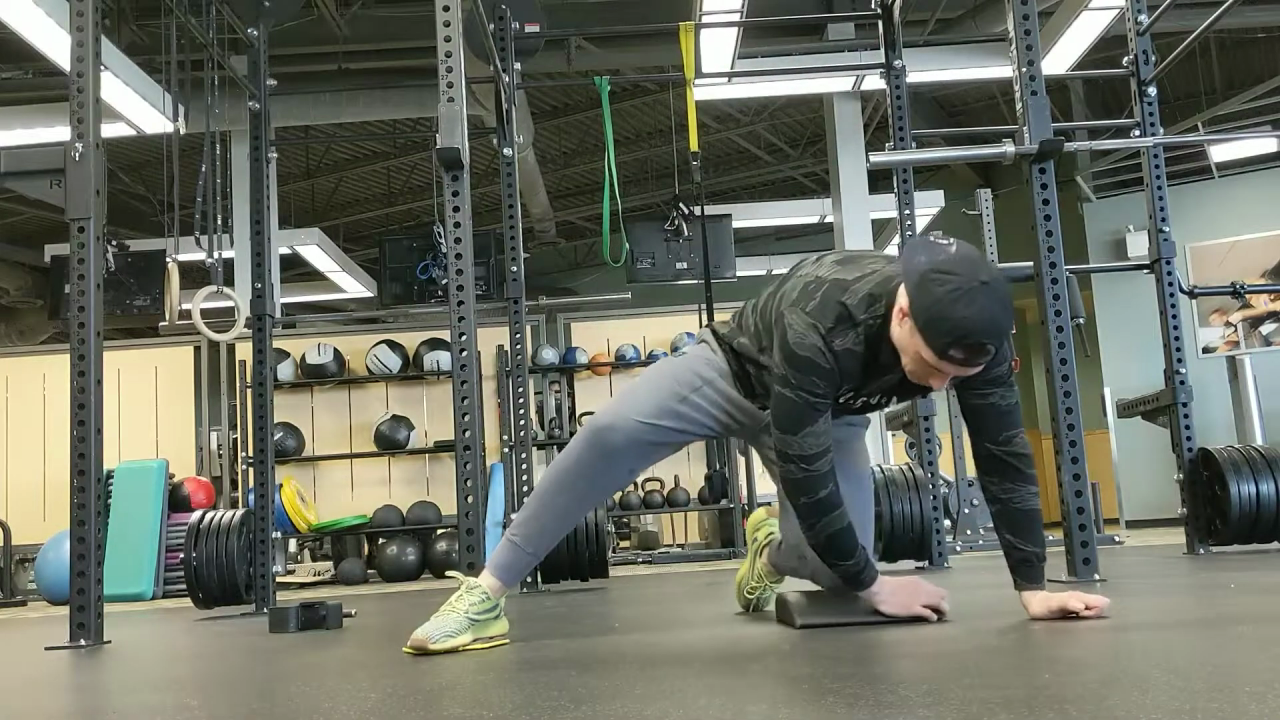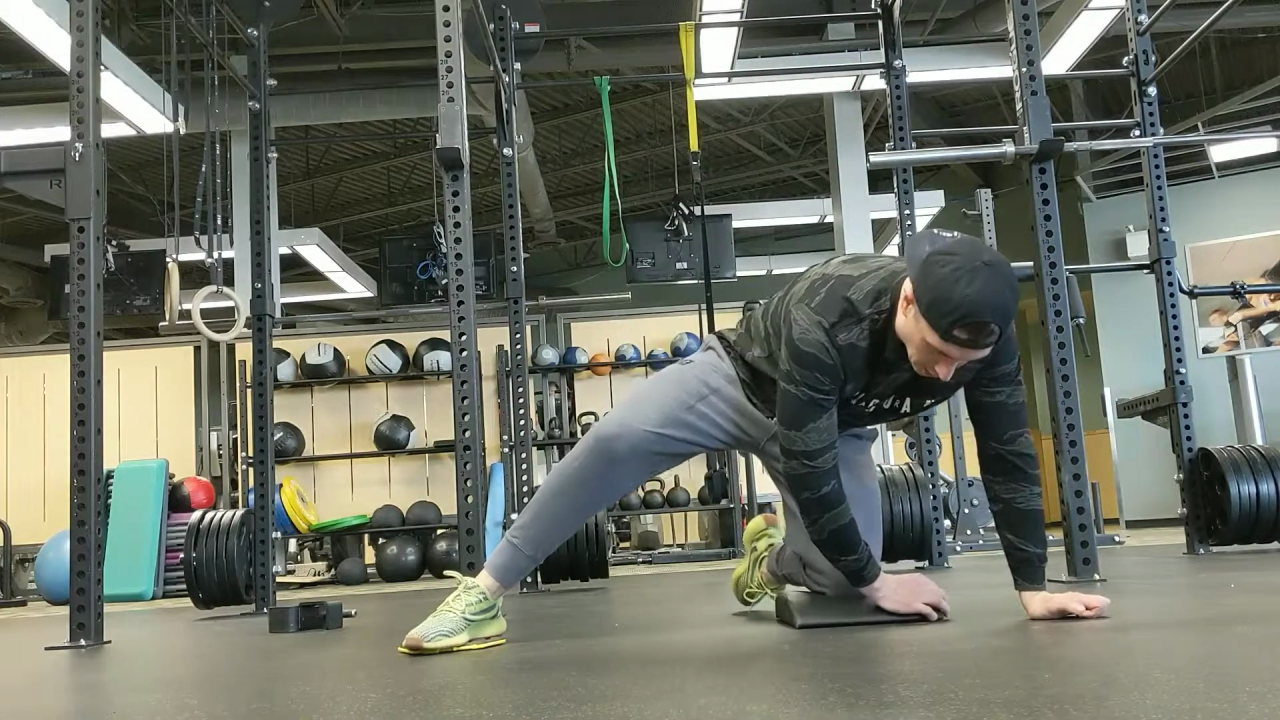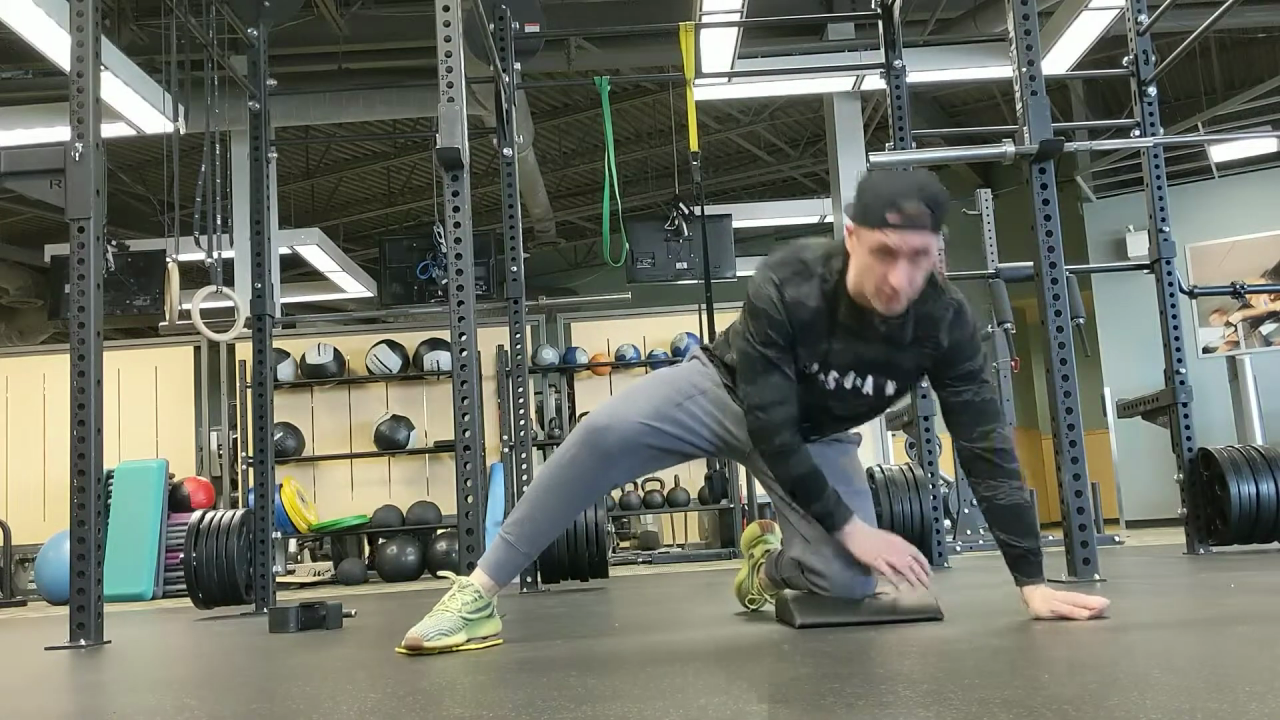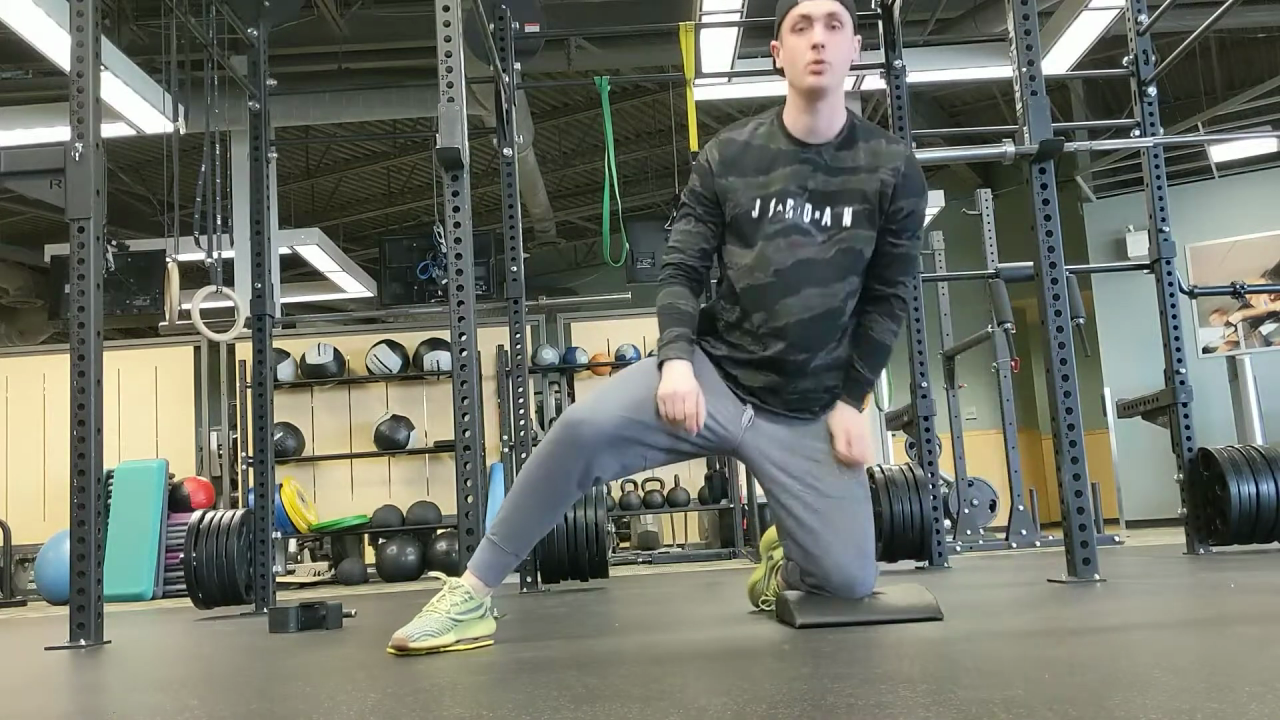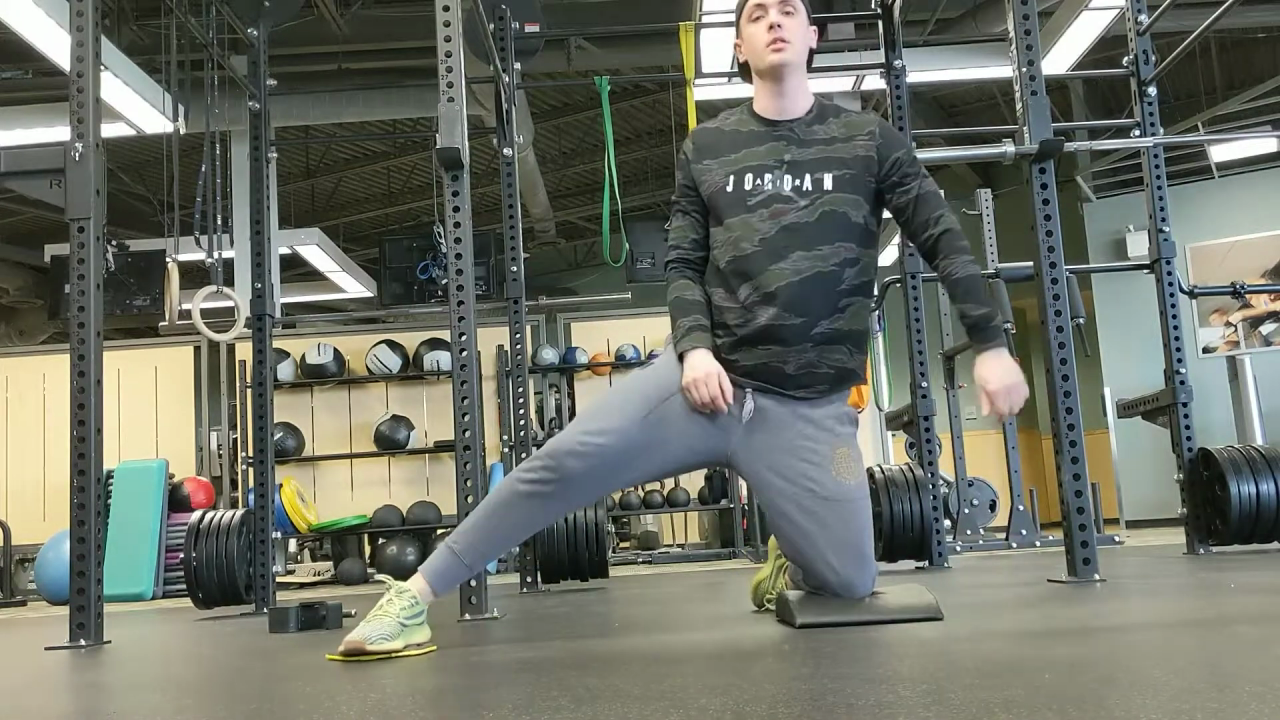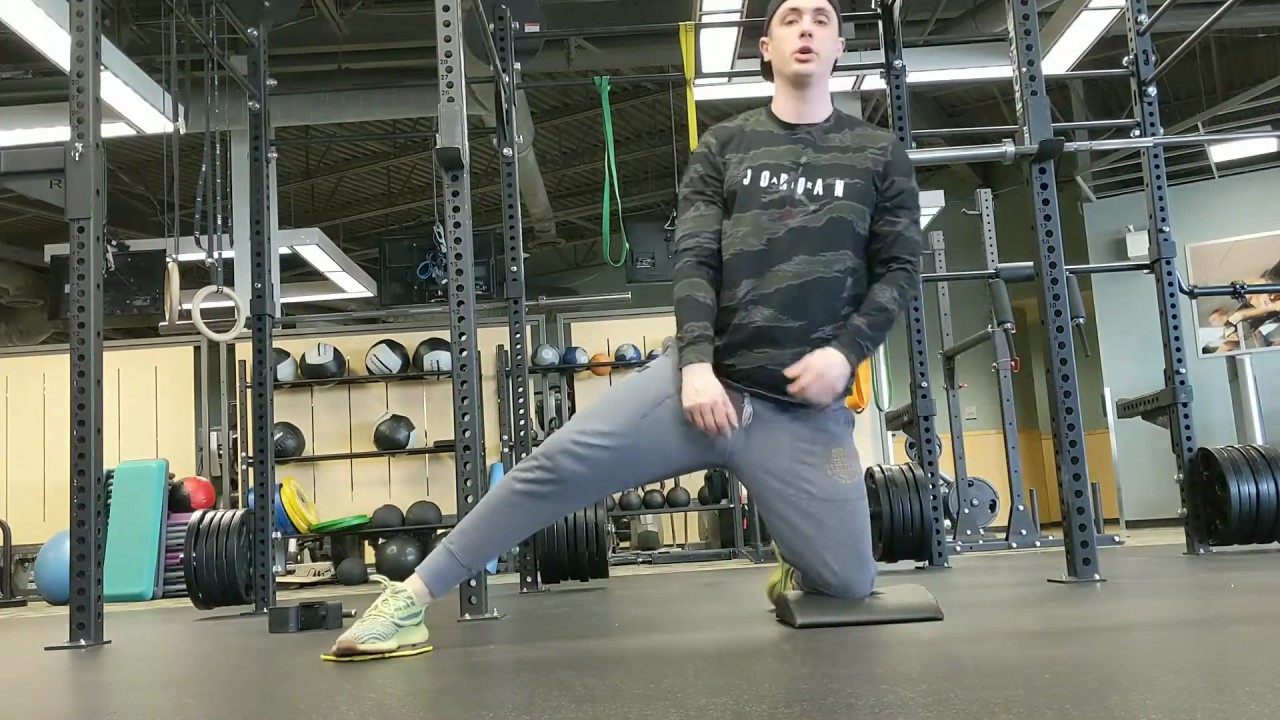
dt=0.5s
person 1, frame 1
left shoulder: (972, 335)
right shoulder: (819, 315)
left elbow: (1004, 455)
right elbow: (804, 467)
left wrist: (1032, 586)
right wrist: (872, 584)
left hip: (828, 412)
right hip: (734, 370)
left knee: (839, 565)
right knee: (612, 432)
left ankle: (771, 549)
right ankle: (486, 595)
person 1, frame 2
left shoulder: (984, 335)
right shoulder: (827, 317)
left elbow: (1009, 458)
right elbow: (806, 467)
left wrist: (1032, 586)
right wrist: (875, 579)
left hip: (831, 423)
right hip: (742, 378)
left knee: (846, 576)
right knee: (617, 440)
left ankle: (773, 553)
right ankle: (485, 595)
person 1, frame 3
left shoulder: (944, 321)
right shoulder: (785, 285)
left elbow: (987, 451)
right elbow: (770, 429)
left wrist: (1032, 582)
right wrist: (851, 528)
left hip: (817, 436)
right hip: (726, 391)
left knee: (850, 580)
right knee: (605, 433)
left ankle: (773, 557)
right ankle: (480, 594)
person 1, frame 4
left shoulder: (891, 169)
right shoulder: (730, 153)
left elbow: (889, 299)
right elbow: (680, 270)
left wrist: (854, 403)
right wrist: (675, 362)
left hip: (806, 407)
right hip: (715, 372)
left knee: (849, 581)
right knee: (585, 427)
left ankle: (787, 559)
right ankle: (473, 593)
person 1, frame 5
left shoulder: (868, 140)
right shoulder: (706, 147)
left elbow: (943, 240)
right elbow: (682, 265)
left wrist: (990, 345)
right wrist: (694, 348)
left hip: (811, 403)
right hip: (707, 371)
left knee: (848, 584)
right knee: (569, 460)
left ankle: (791, 556)
right ankle: (417, 595)
person 1, frame 6
left shoulder: (880, 154)
right shoulder: (724, 145)
left elbow: (901, 272)
right elbow: (694, 261)
left wrist: (847, 352)
right wrist: (698, 364)
left hip: (804, 403)
right hip: (706, 373)
left knee: (848, 584)
right knee: (565, 461)
left ankle: (798, 555)
right ankle: (413, 596)
